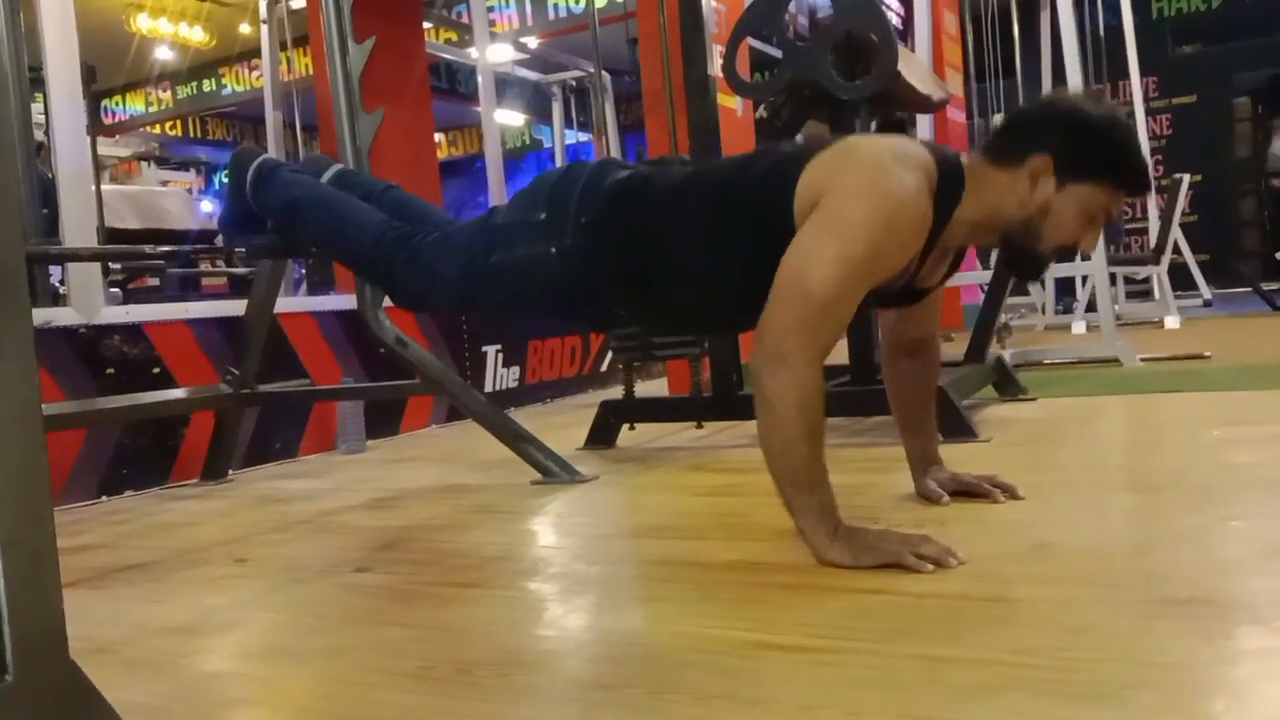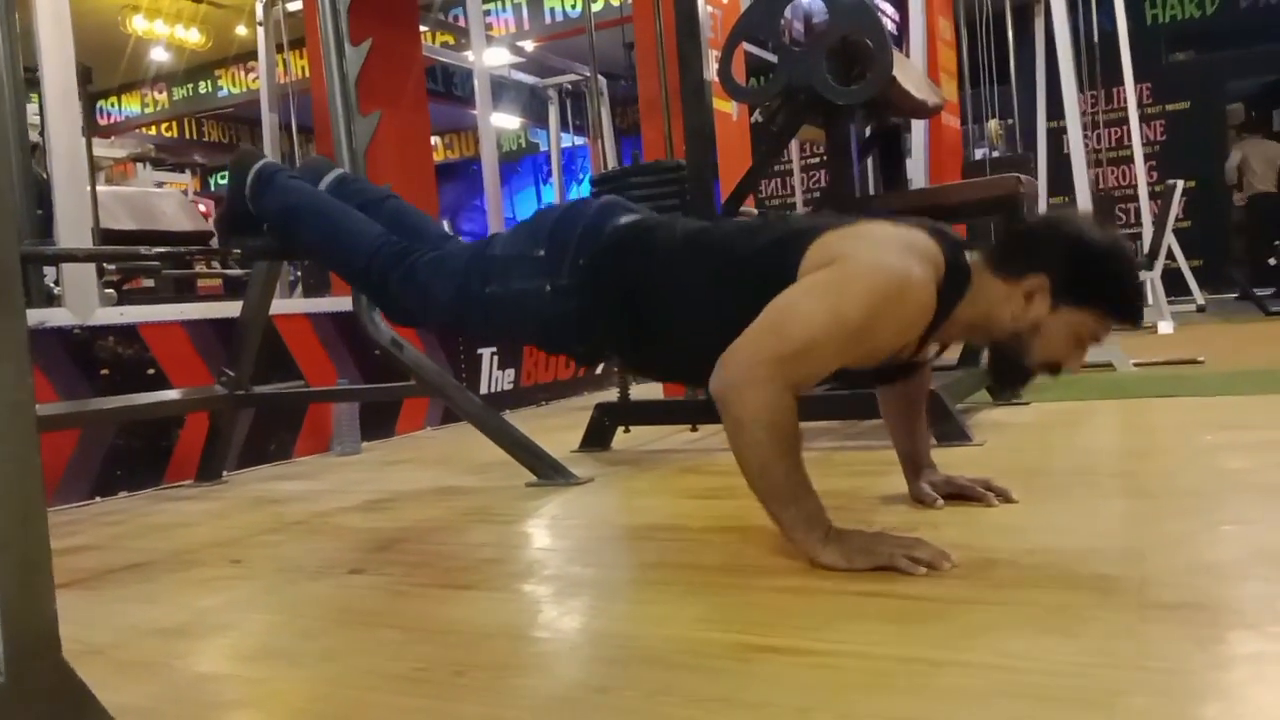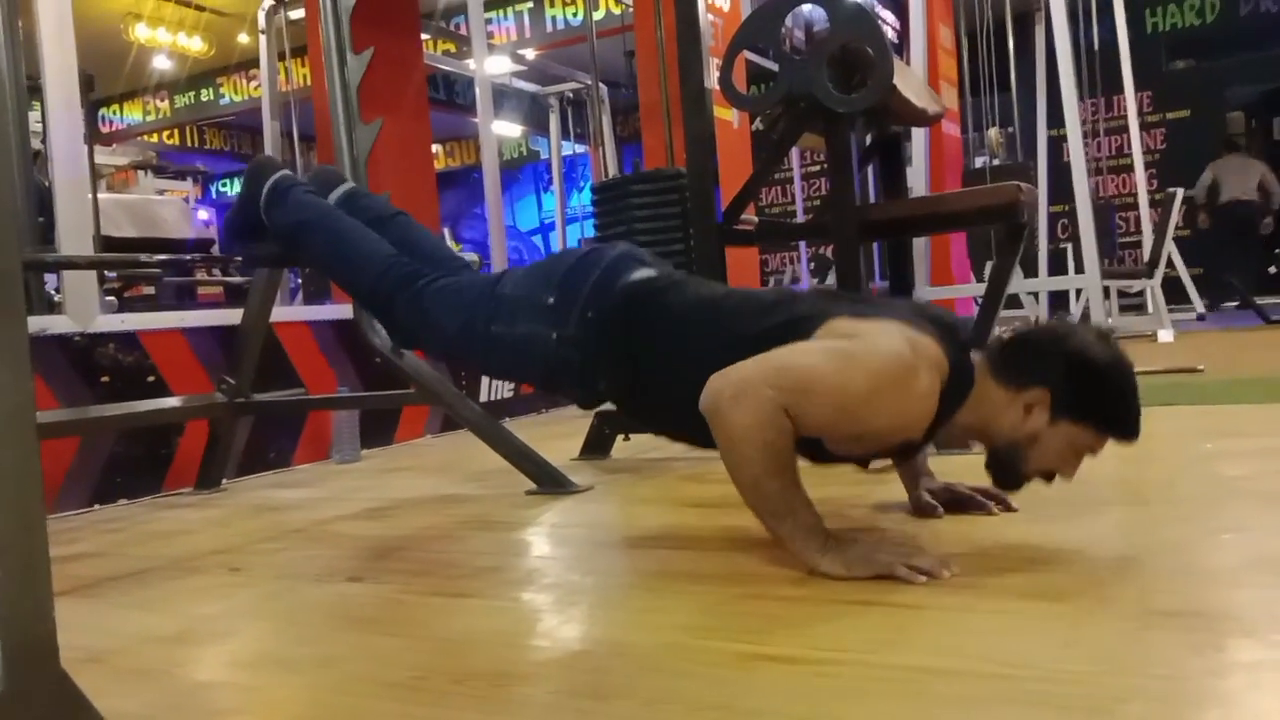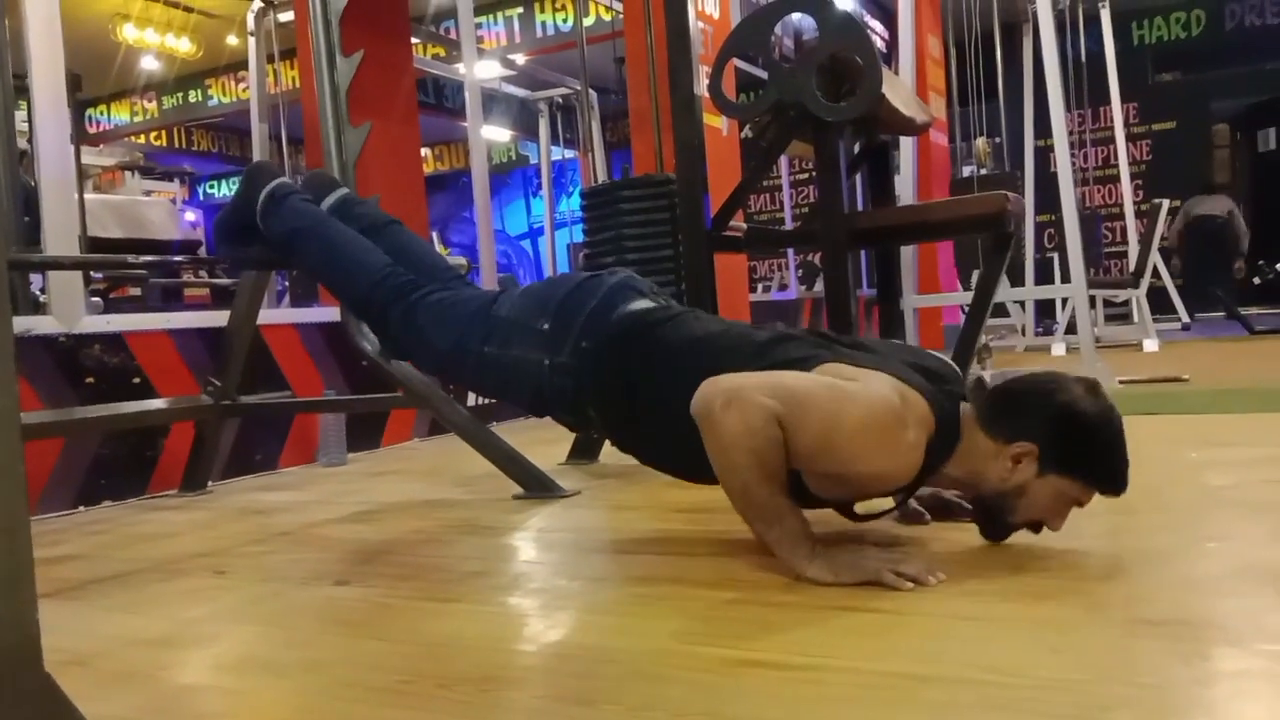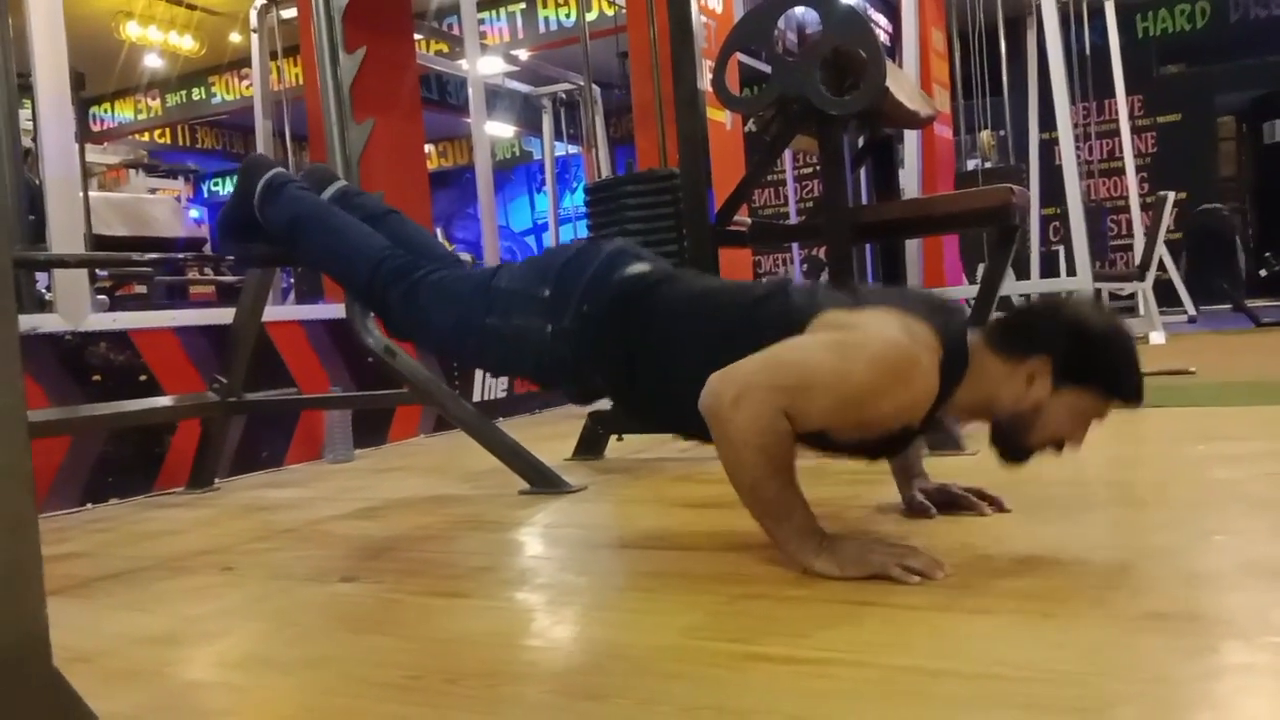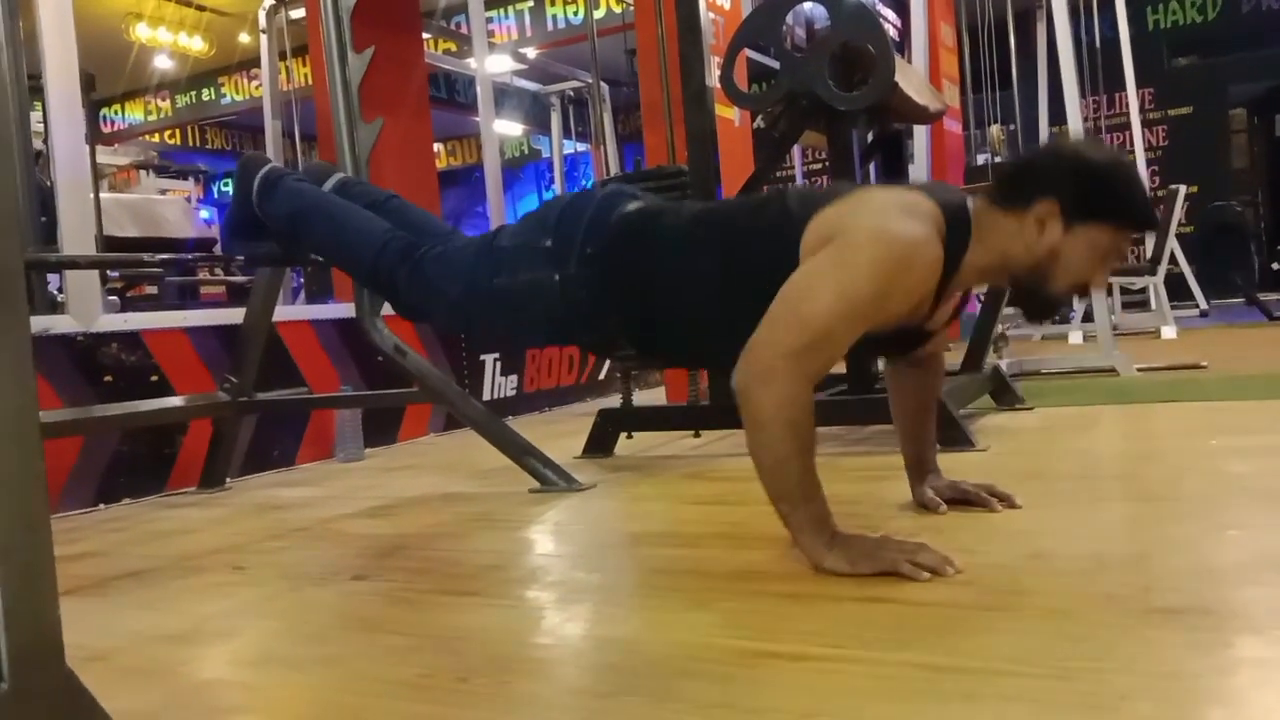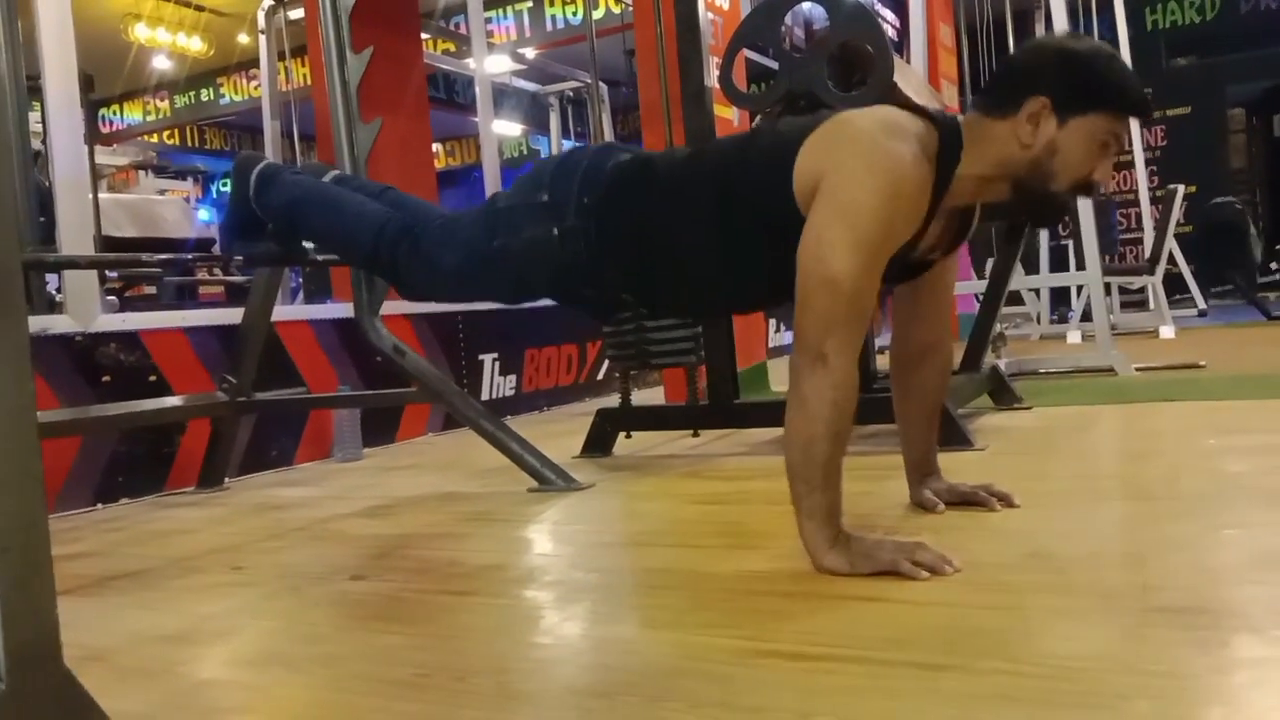
dt=0.3s
person 1, frame 1
left shoulder: (949, 223)
right shoulder: (894, 200)
left elbow: (909, 341)
right elbow: (783, 356)
left wrist: (926, 466)
right wrist: (827, 532)
left hip: (632, 243)
right hip: (588, 235)
left knee: (432, 250)
right knee: (412, 266)
left ankle: (331, 178)
right ankle: (266, 184)
person 1, frame 2
left shoulder: (941, 289)
right shoulder: (898, 282)
left elbow: (901, 365)
right elbow: (746, 378)
left wrist: (920, 470)
right wrist: (820, 539)
left hip: (633, 262)
right hip: (586, 275)
left knee: (435, 268)
right knee: (409, 281)
left ankle: (328, 184)
right ankle: (265, 188)
person 1, frame 3
left shoulder: (952, 356)
right shoulder: (906, 386)
right elbow: (734, 396)
left wrist: (917, 479)
right wrist: (817, 545)
left hip: (643, 300)
right hip: (595, 321)
left knee: (446, 287)
right knee: (418, 303)
left ankle: (335, 195)
right ankle: (277, 197)
person 1, frame 4
left shoulder: (941, 389)
right shoulder: (893, 435)
right elbow: (728, 402)
left wrist: (913, 494)
right wrist: (806, 553)
left hip: (636, 323)
right hip: (585, 350)
left knee: (443, 299)
right knee: (409, 313)
left ankle: (328, 201)
right ankle: (273, 204)
person 1, frame 5
left shoulder: (949, 346)
right shoulder: (905, 358)
right elbow: (734, 398)
left wrist: (910, 480)
right wrist: (812, 546)
left hip: (637, 300)
right hip: (592, 315)
left knee: (442, 277)
right knee: (409, 292)
left ankle: (330, 193)
right ankle: (270, 196)
person 1, frame 6
left shoulder: (959, 246)
right shoulder: (904, 247)
left elbow: (913, 353)
right elbow: (766, 375)
left wrist: (925, 476)
right wrist: (825, 542)
left hip: (644, 254)
right hip: (595, 263)
left knee: (441, 261)
right knee: (416, 274)
left ankle: (332, 186)
right ankle: (272, 192)
person 1, frame 7
left shoulder: (958, 188)
right shoulder: (891, 166)
left elbow: (923, 337)
right elbow: (824, 355)
left wrist: (924, 475)
right wrist: (826, 539)
left hip: (630, 253)
right hip: (588, 220)
left knee: (430, 250)
right knee: (414, 256)
left ankle: (321, 182)
right ankle: (268, 189)
